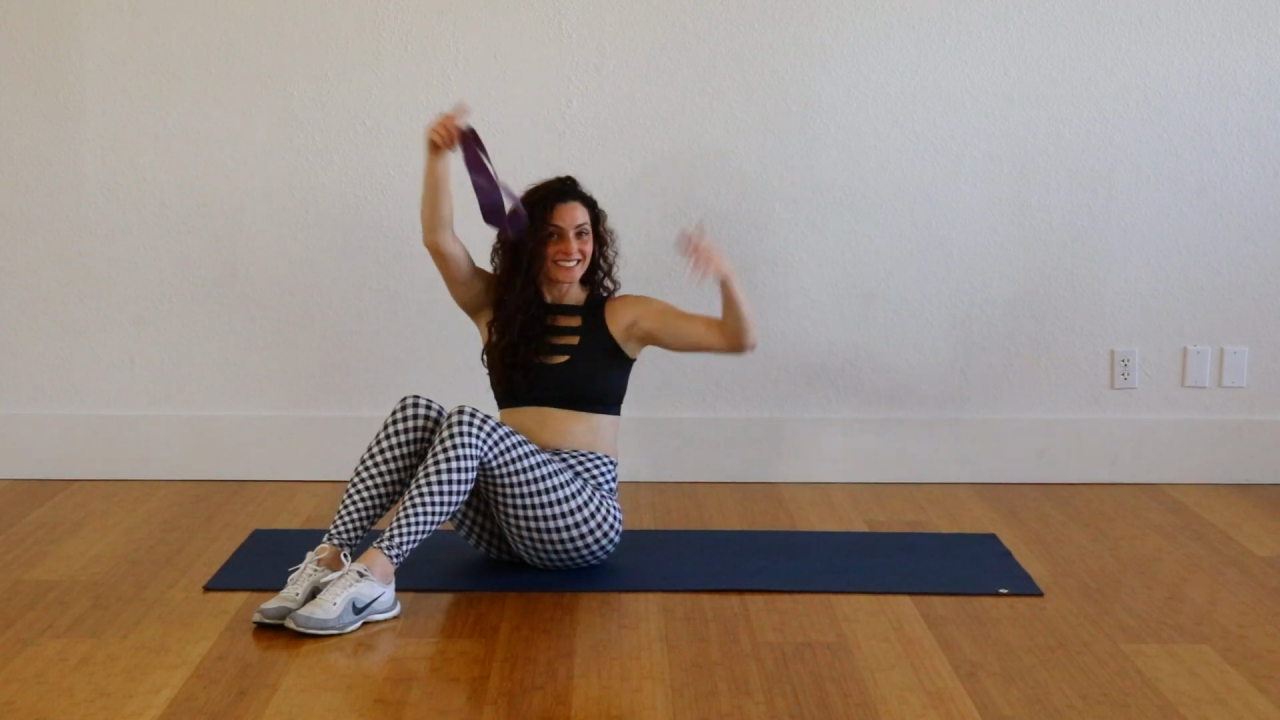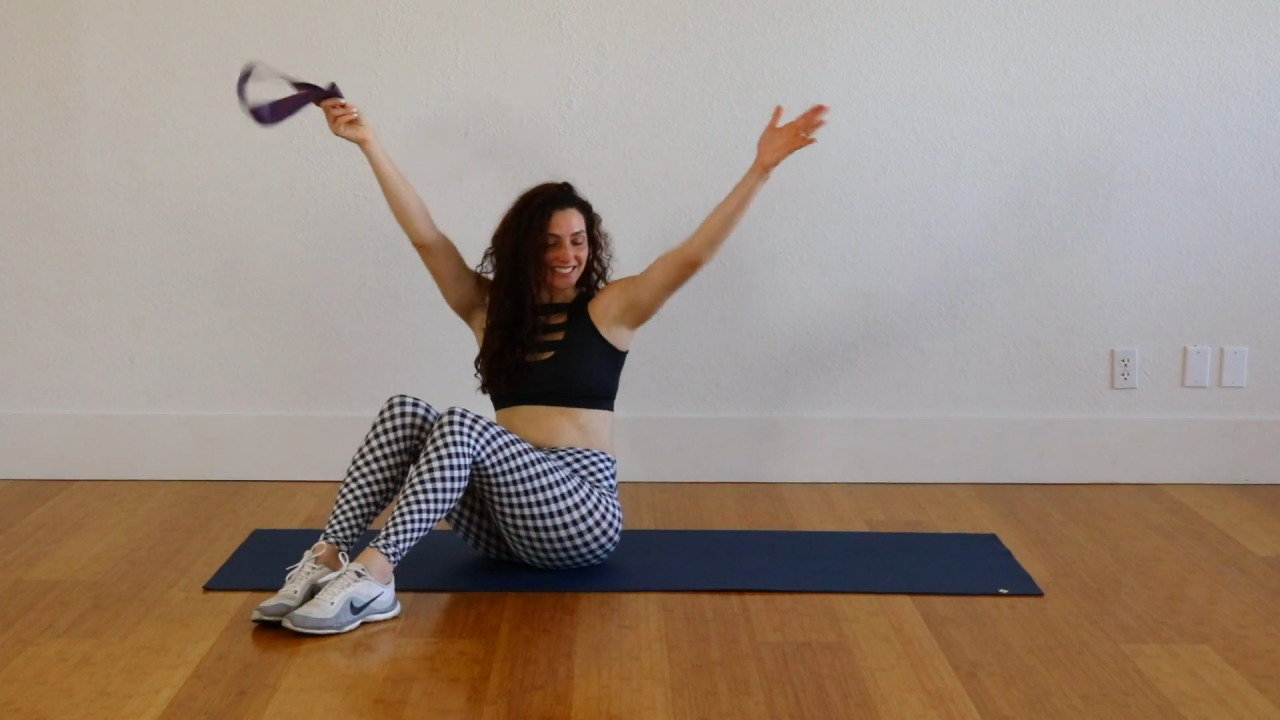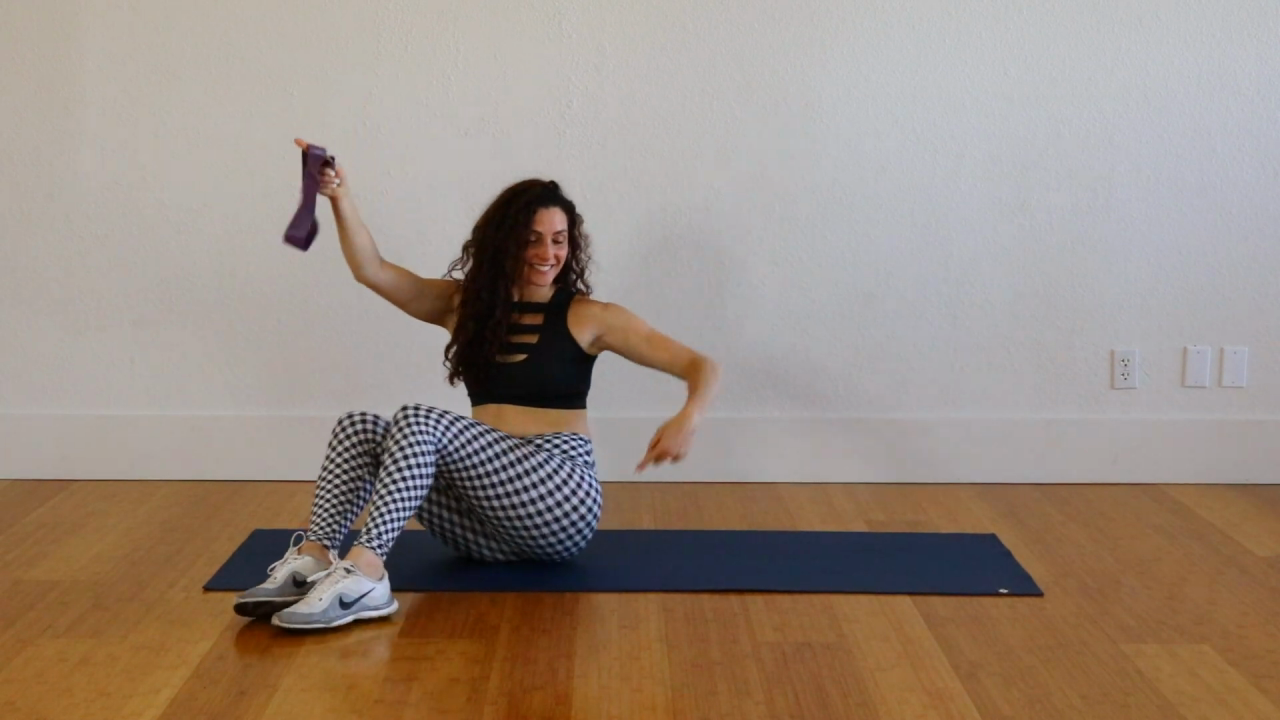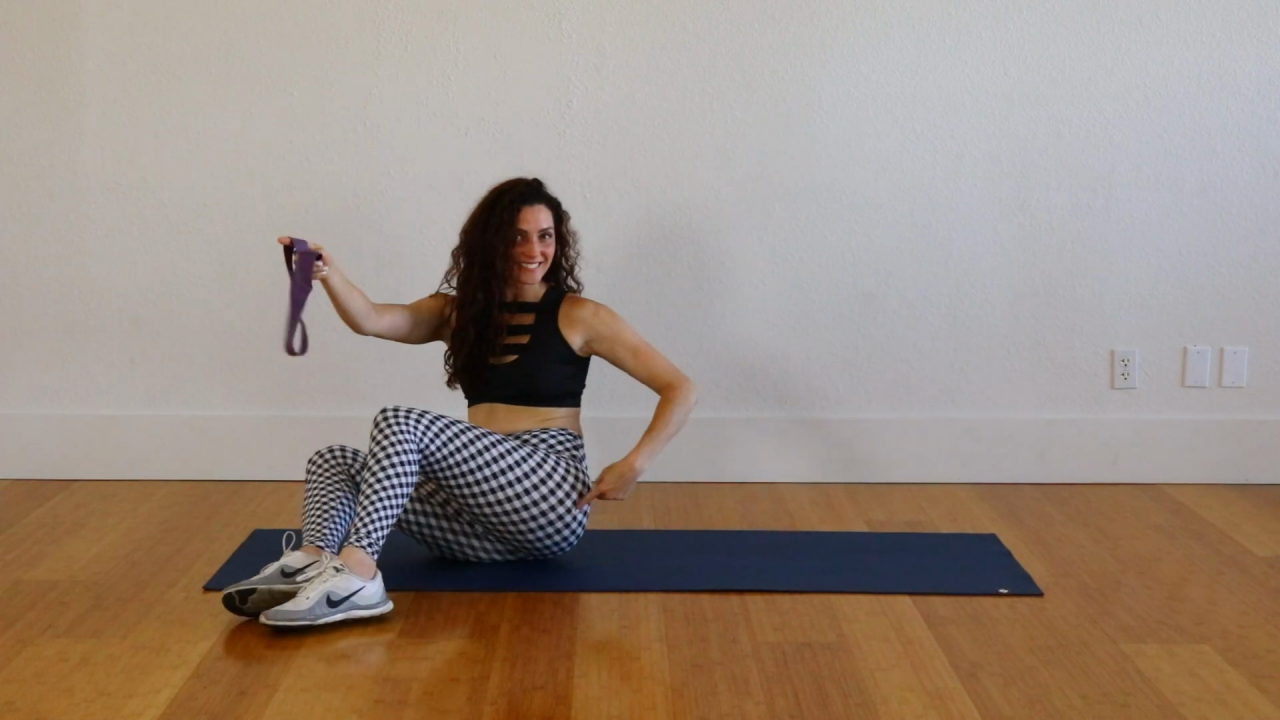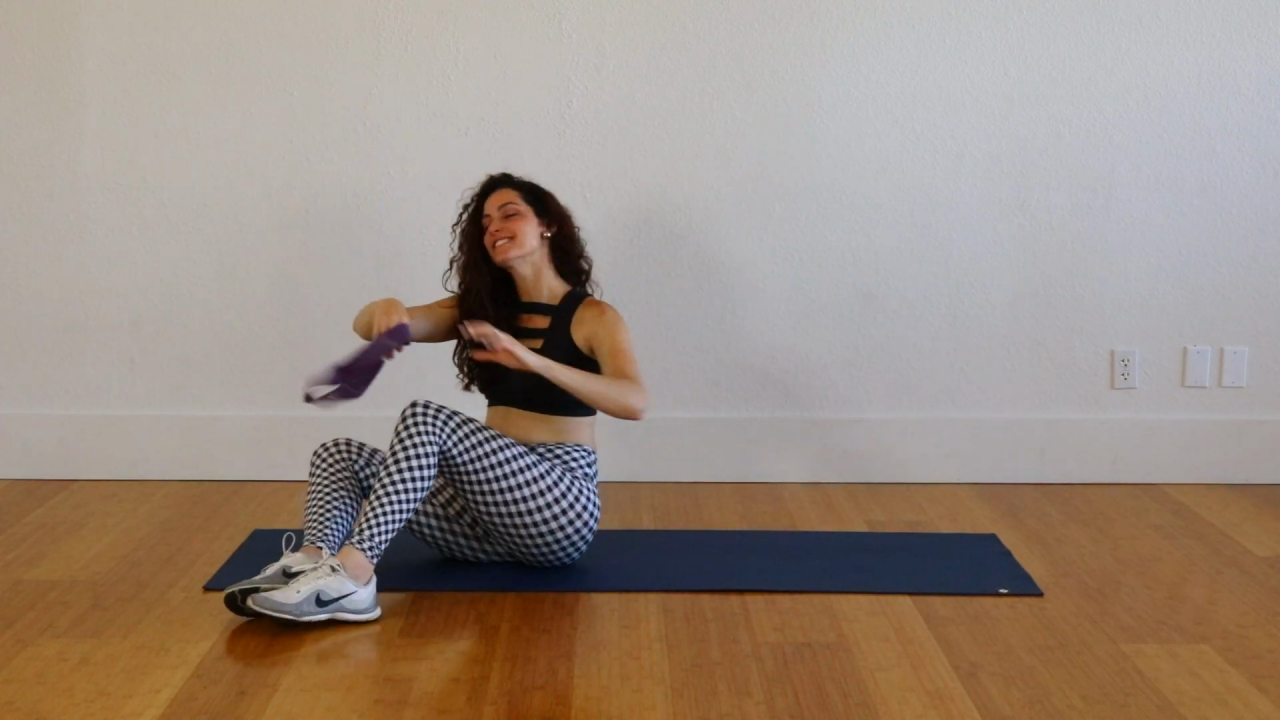
dt=0.4s
person 1, frame 1
left shoulder: (623, 316)
right shoulder: (495, 303)
left elbow: (740, 340)
right elbow: (439, 241)
left wrist: (724, 276)
right wrist: (437, 157)
left hip: (581, 520)
right hip: (504, 521)
left knee: (469, 425)
right knee: (414, 411)
left ankle: (375, 574)
right ankle: (329, 559)
person 1, frame 2
left shoulder: (609, 309)
right shoulder: (489, 306)
left elbow: (692, 254)
right elbow: (426, 237)
left wrist: (760, 168)
right wrist: (368, 143)
left hip: (581, 518)
right hip: (501, 519)
left knee: (459, 427)
right knee: (404, 412)
left ankle: (373, 574)
right ankle: (326, 560)
person 1, frame 3
left shoulder: (588, 317)
right shoulder: (463, 304)
left elbow: (702, 367)
right elbow: (372, 272)
left wrist: (687, 418)
right wrist: (340, 199)
left hip: (561, 504)
right hip: (491, 521)
left knee: (418, 421)
right knee: (357, 428)
left ankle: (364, 572)
right ankle: (313, 559)
person 1, frame 4
left shoulder: (581, 316)
right shoulder: (456, 311)
left elbow: (680, 389)
right elbow: (367, 319)
left wrist: (634, 464)
right wrist: (328, 273)
left hip: (550, 500)
right hip: (485, 516)
left knee: (398, 424)
right knee: (333, 461)
left ankle: (356, 571)
right ankle: (312, 562)
person 1, frame 5
left shoulder: (593, 317)
right shoulder: (478, 308)
left elbow: (634, 401)
right elbow: (392, 326)
left wrist: (533, 360)
right wrist: (387, 310)
left hip: (558, 511)
right hip: (487, 506)
left knee: (425, 419)
right knee: (337, 456)
left ankle: (351, 575)
right ankle: (311, 561)
